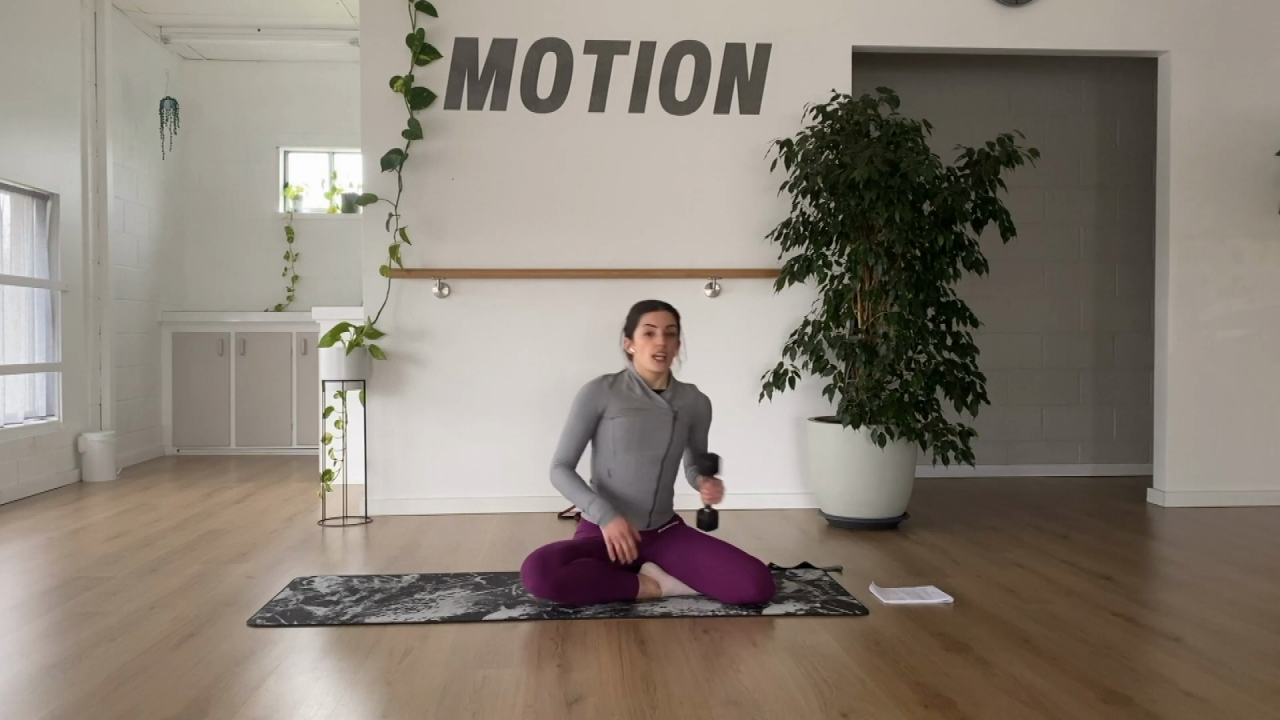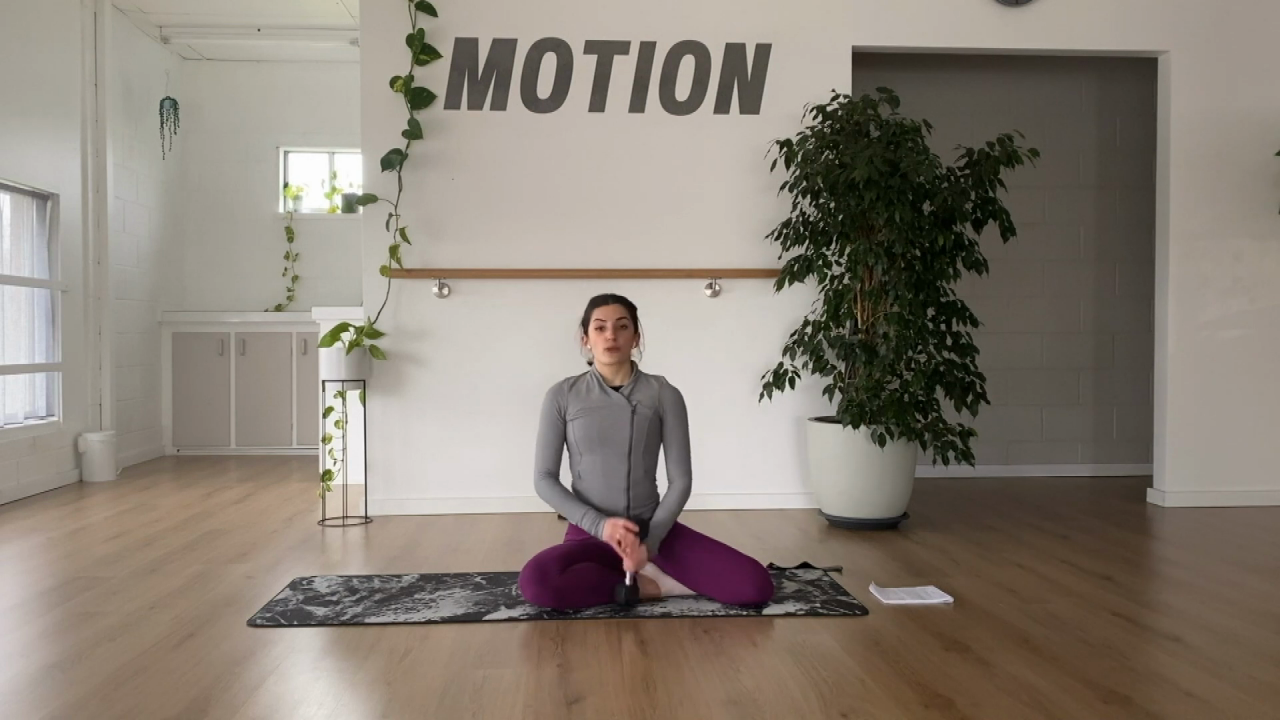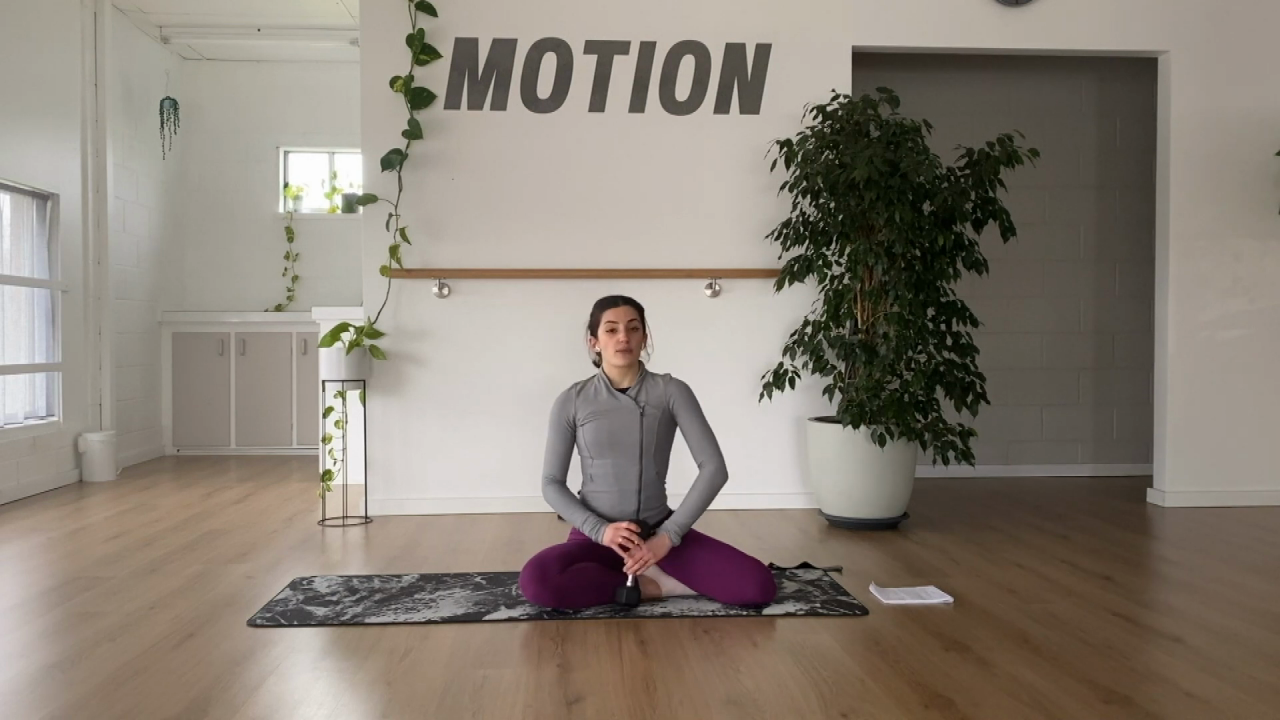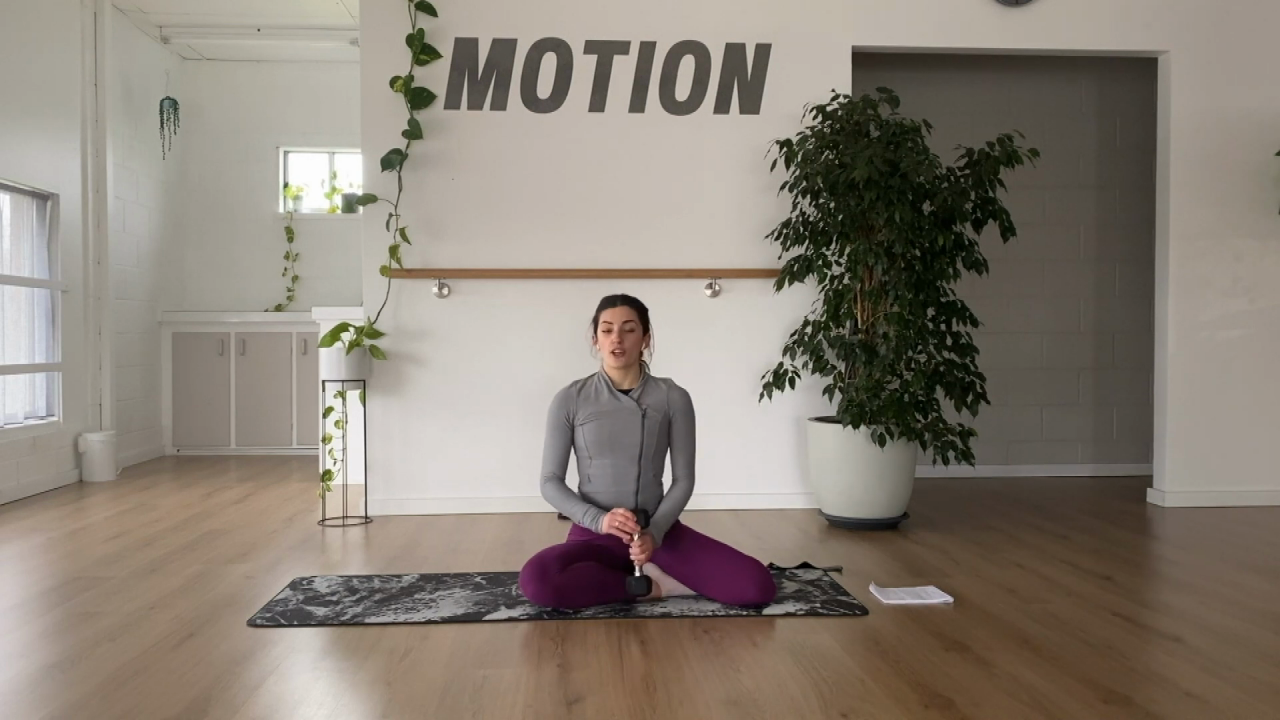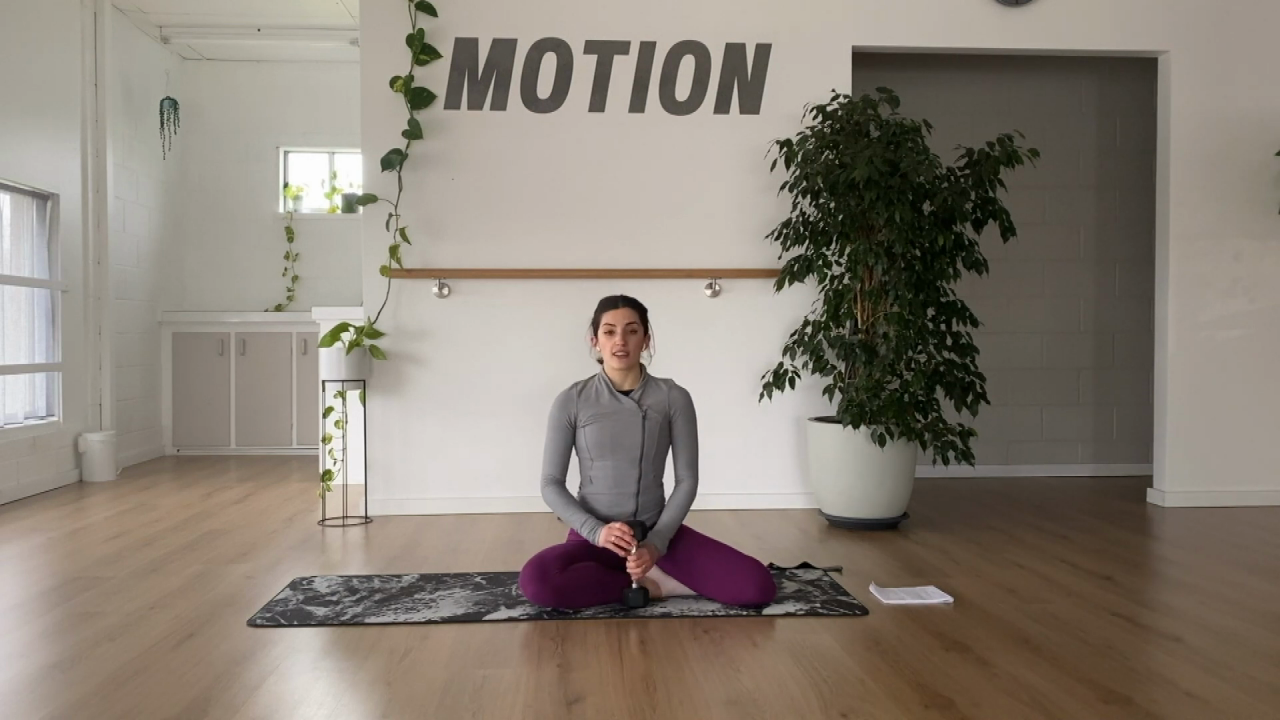
dt=0.5s
person 1, frame 1
left shoulder: (695, 402)
right shoulder: (598, 393)
right elbow: (560, 468)
left wrist: (706, 482)
right wrist: (605, 515)
left hip: (664, 532)
right hip: (602, 532)
left knee: (758, 586)
right knee: (537, 574)
left ankle: (653, 573)
right ankle: (653, 585)
person 1, frame 2
left shoulder: (664, 395)
right shoulder: (562, 396)
left elbow: (681, 480)
right elbow: (544, 479)
left wrist: (650, 541)
right wrist: (600, 525)
left hip: (653, 532)
right hip: (589, 534)
left knee: (756, 586)
right knee: (535, 583)
left ankle: (649, 572)
right ankle: (655, 584)
person 1, frame 3
left shoulder: (672, 392)
right shoulder: (571, 402)
left elbow: (714, 469)
right elbow: (552, 483)
left wrist: (669, 535)
right wrist: (599, 529)
left hip: (659, 531)
right hip: (596, 535)
left knee: (759, 586)
right knee: (535, 581)
left ankle: (653, 572)
right ankle: (655, 584)
person 1, frame 4
left shoulder: (673, 398)
right shoulder: (570, 400)
left elbow: (683, 480)
right elbow: (551, 481)
left wrist: (654, 532)
right wrist: (598, 519)
left hip: (658, 530)
right hip: (594, 534)
left knee: (757, 586)
right knee: (536, 581)
left ankle: (650, 571)
right ankle: (659, 584)
person 1, frame 5
left shoulder: (674, 398)
right shoulder: (571, 401)
left elbow: (687, 480)
right elbow: (551, 483)
left wrist: (657, 542)
right wrist: (596, 531)
left hip: (657, 531)
right hip: (593, 537)
left knee: (757, 585)
right knee: (535, 581)
left ankle: (653, 570)
right ankle: (656, 584)
